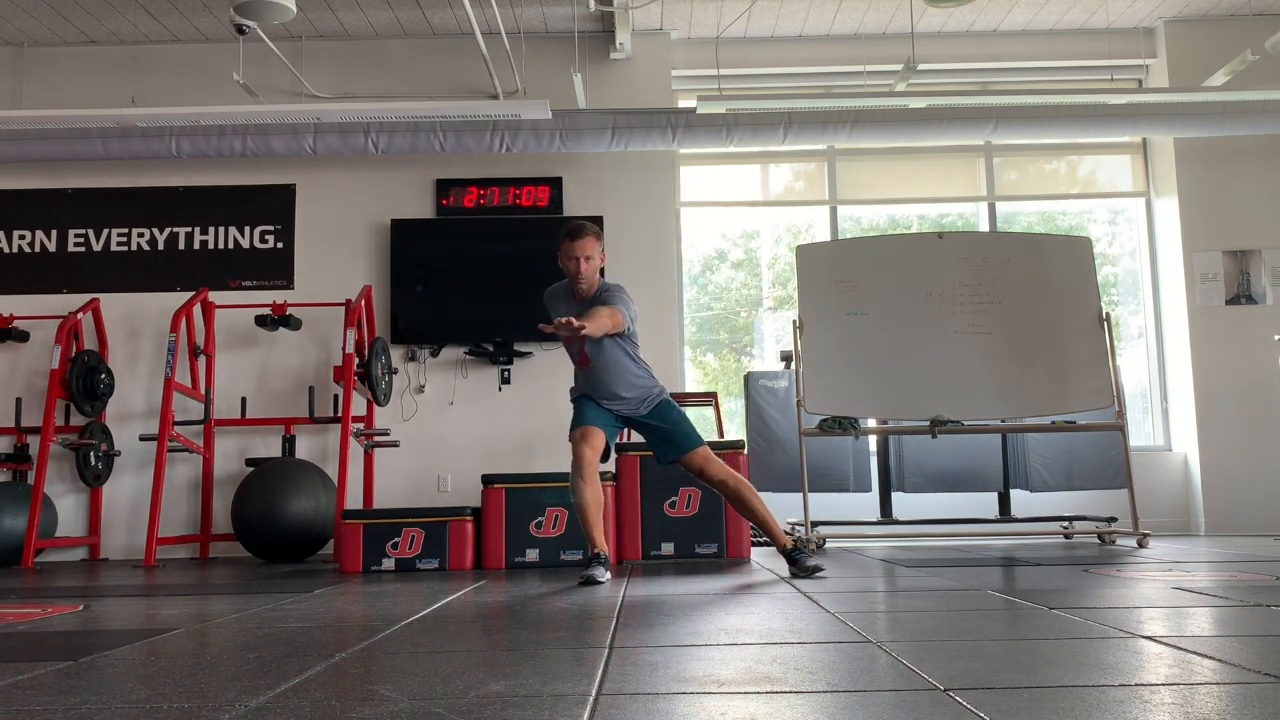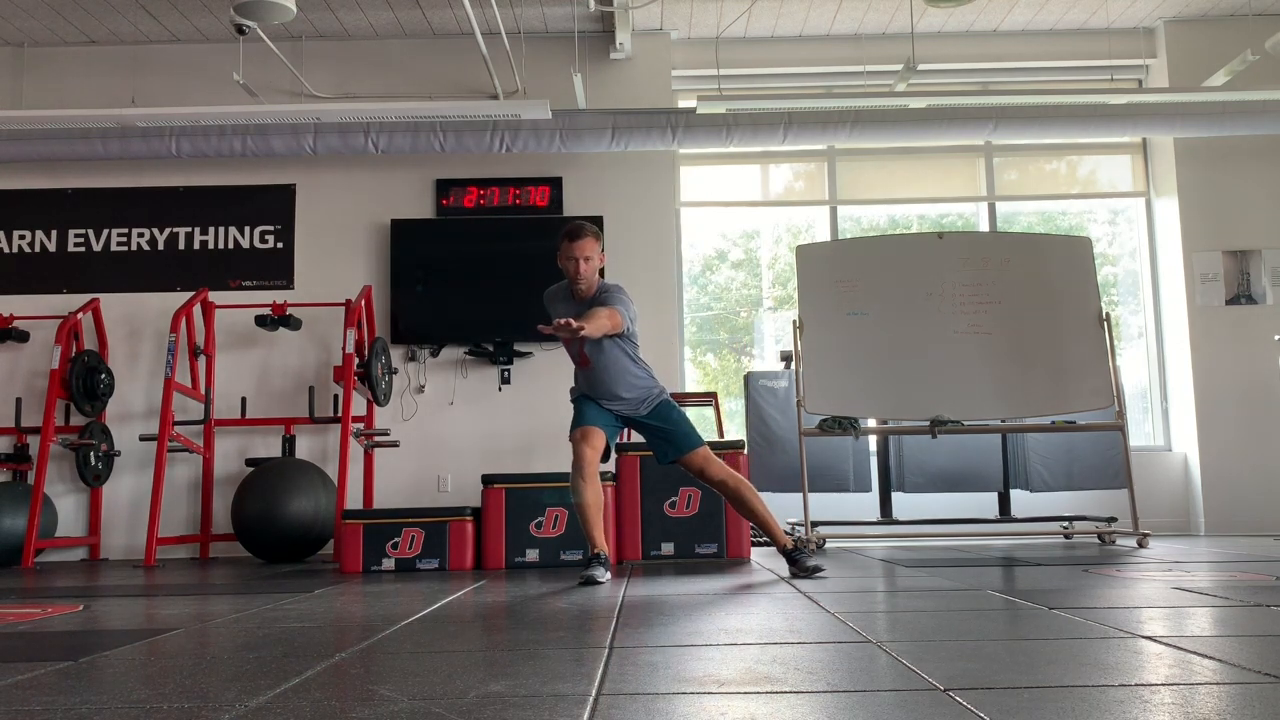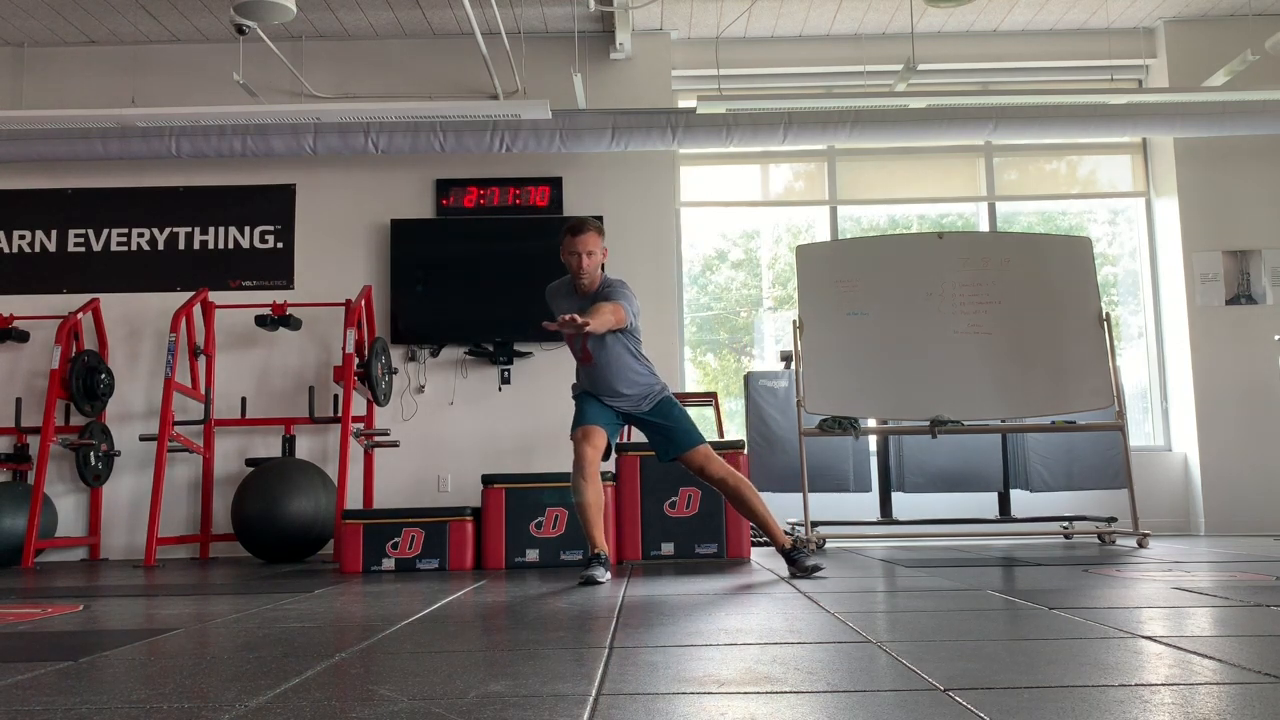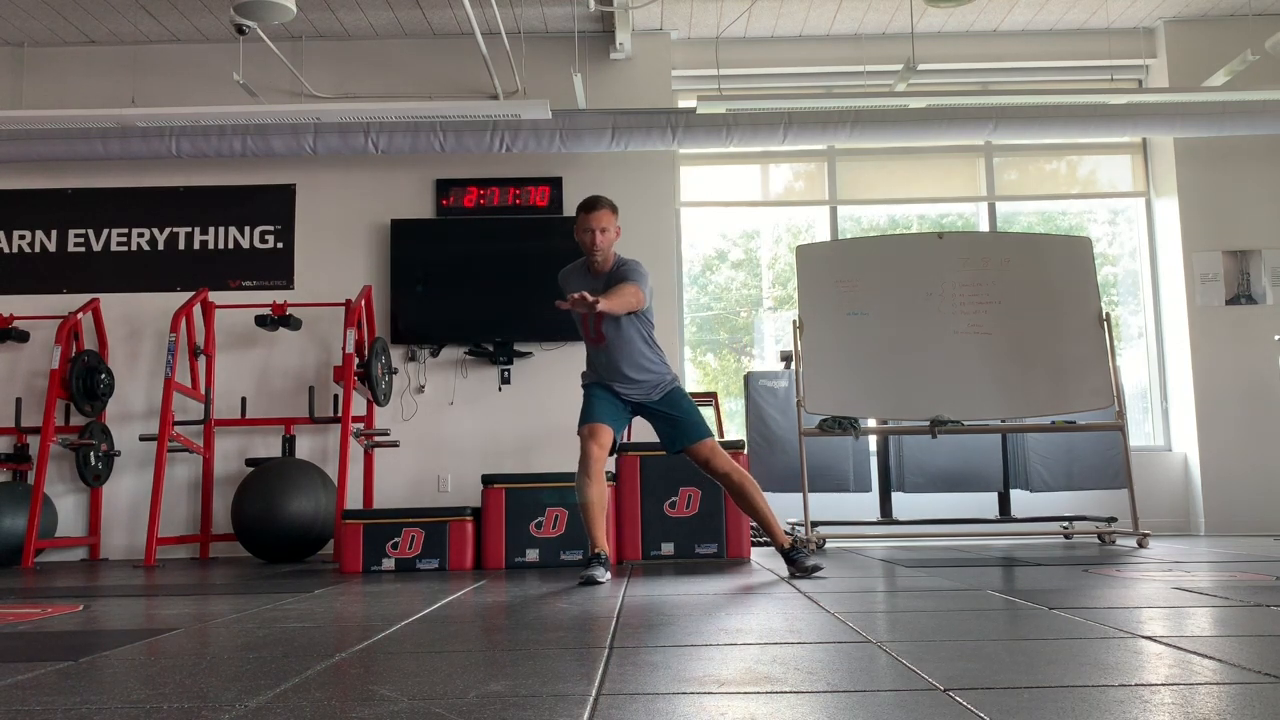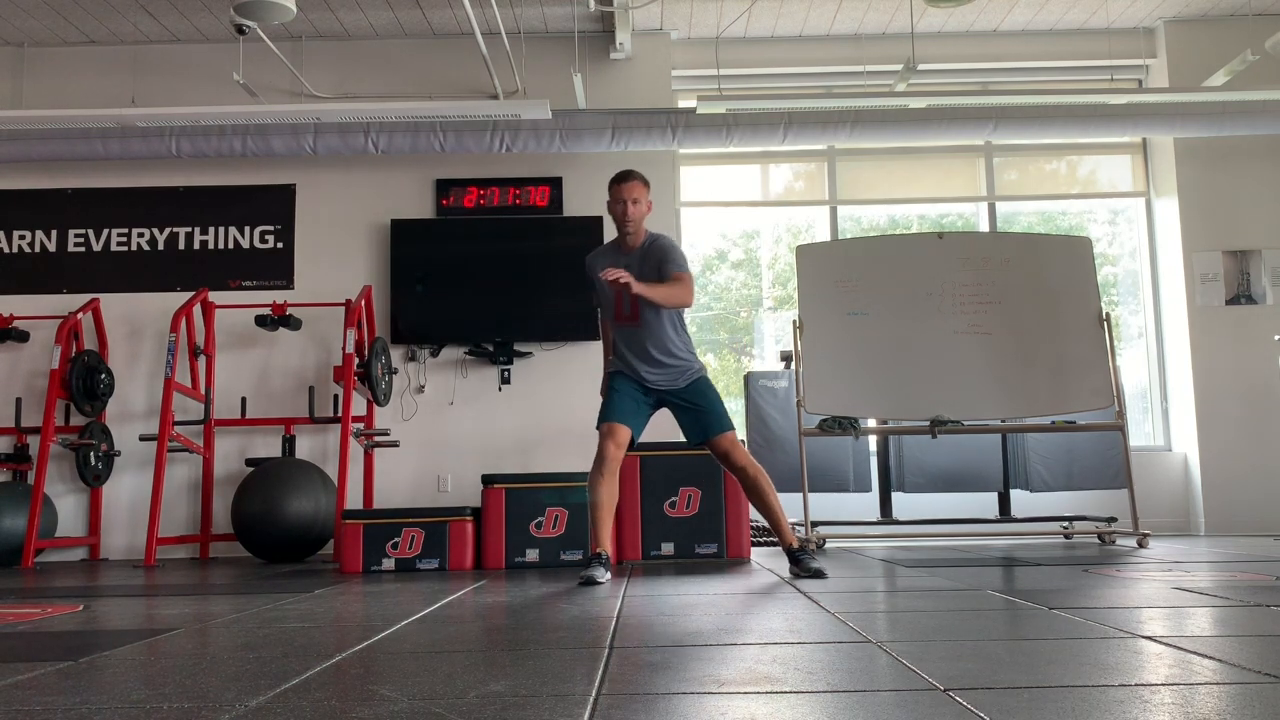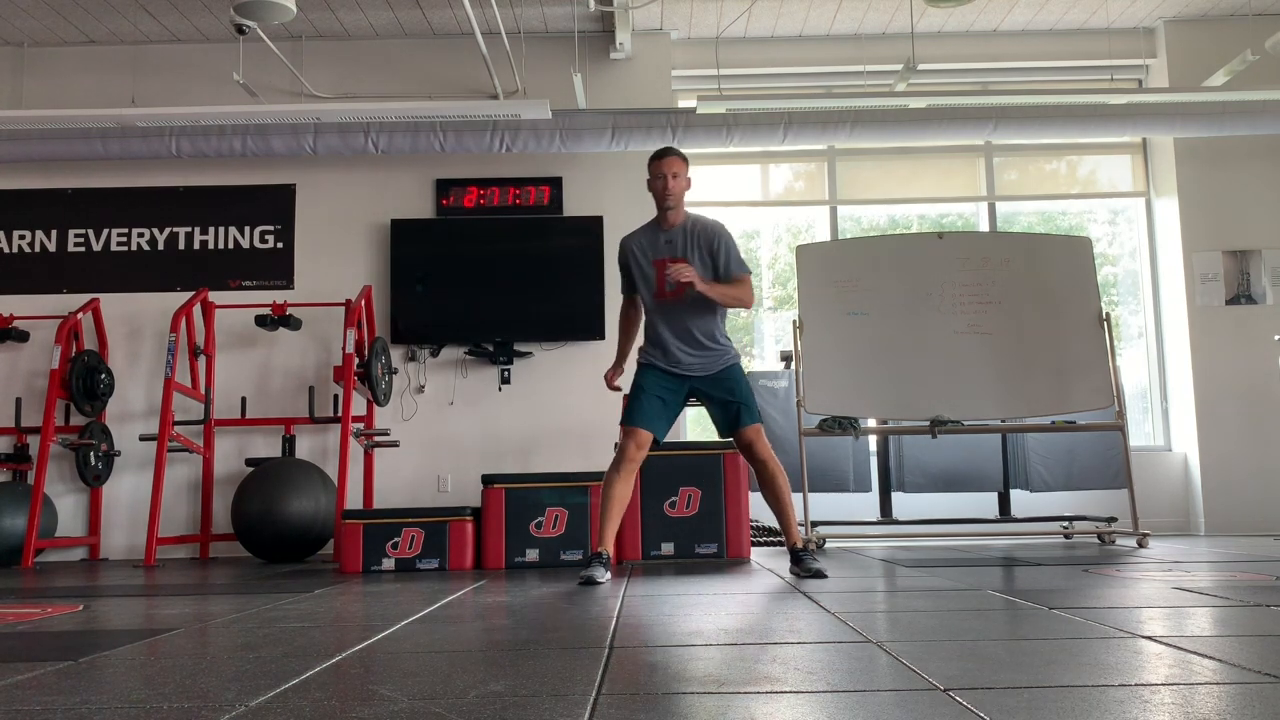
dt=0.3s
person 1, frame 1
left shoulder: (615, 297)
right shoulder: (553, 298)
left elbow: (603, 320)
left wrist: (580, 326)
left hip: (646, 398)
right hip: (595, 399)
left knee: (712, 469)
right knee: (584, 450)
left ankle: (788, 547)
right ankle: (599, 557)
person 1, frame 2
left shoulder: (614, 297)
right shoulder: (553, 298)
left elbow: (601, 320)
left wrist: (580, 327)
left hip: (646, 398)
right hip: (595, 399)
left knee: (712, 470)
right knee: (584, 450)
left ankle: (789, 548)
right ankle: (599, 557)
person 1, frame 3
left shoulder: (618, 292)
right shoulder: (555, 294)
left elbow: (607, 315)
left wrist: (585, 322)
left hip: (648, 395)
right hip: (596, 396)
left knee: (713, 467)
right knee: (586, 450)
left ankle: (788, 547)
right ankle: (599, 557)
person 1, frame 4
left shoulder: (630, 270)
right shoulder: (568, 279)
left elbow: (629, 299)
left wrist: (598, 303)
left hip: (657, 385)
right hip: (605, 386)
left knee: (717, 461)
right knee: (593, 450)
left ankle: (788, 548)
right ankle: (599, 556)
person 1, frame 5
left shoulder: (664, 248)
right shoulder: (596, 261)
left elbow: (685, 295)
left wrist: (637, 286)
right wrist: (608, 372)
left hip: (683, 373)
right hip: (629, 376)
left knee: (735, 455)
right knee: (609, 448)
left ankle: (793, 549)
right ankle: (600, 556)
person 1, frame 6
left shoulder: (713, 233)
right shoulder: (632, 245)
left elbow: (747, 295)
left wrist: (704, 285)
right wrist: (620, 359)
left hip: (717, 362)
right hip: (659, 366)
left knee: (757, 448)
right knee: (630, 451)
left ankle: (798, 550)
right ankle: (602, 556)
